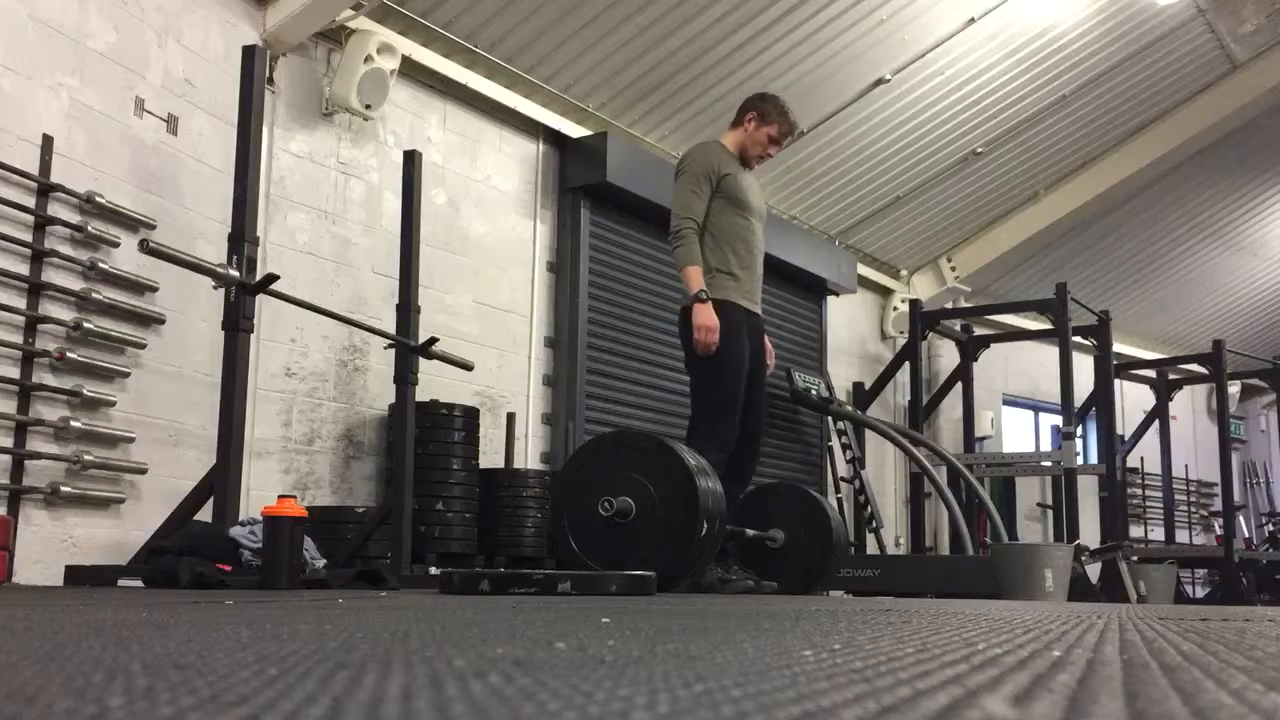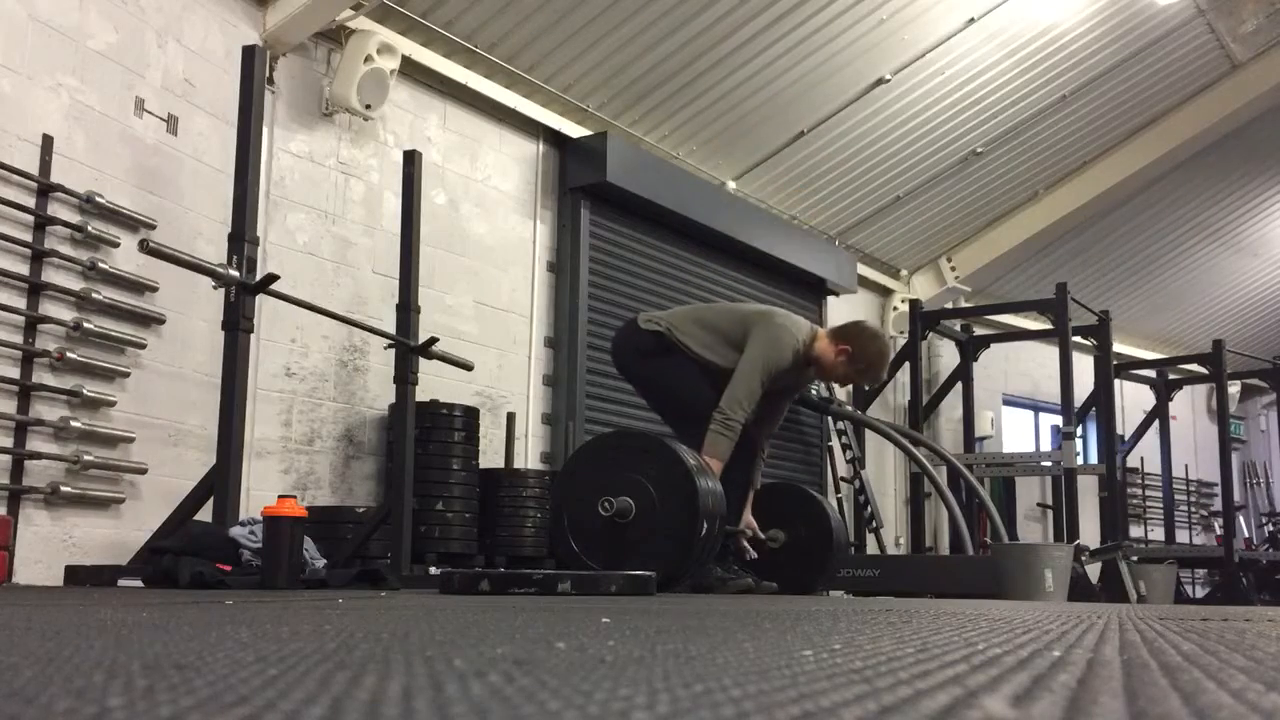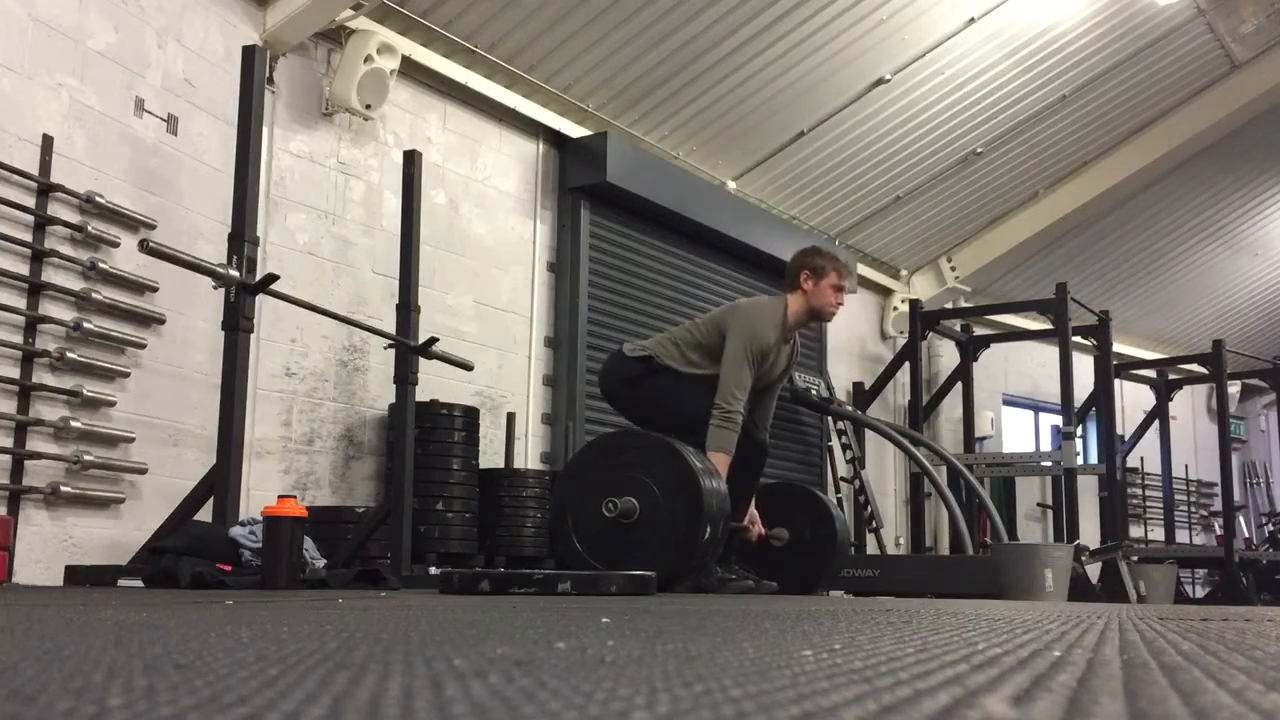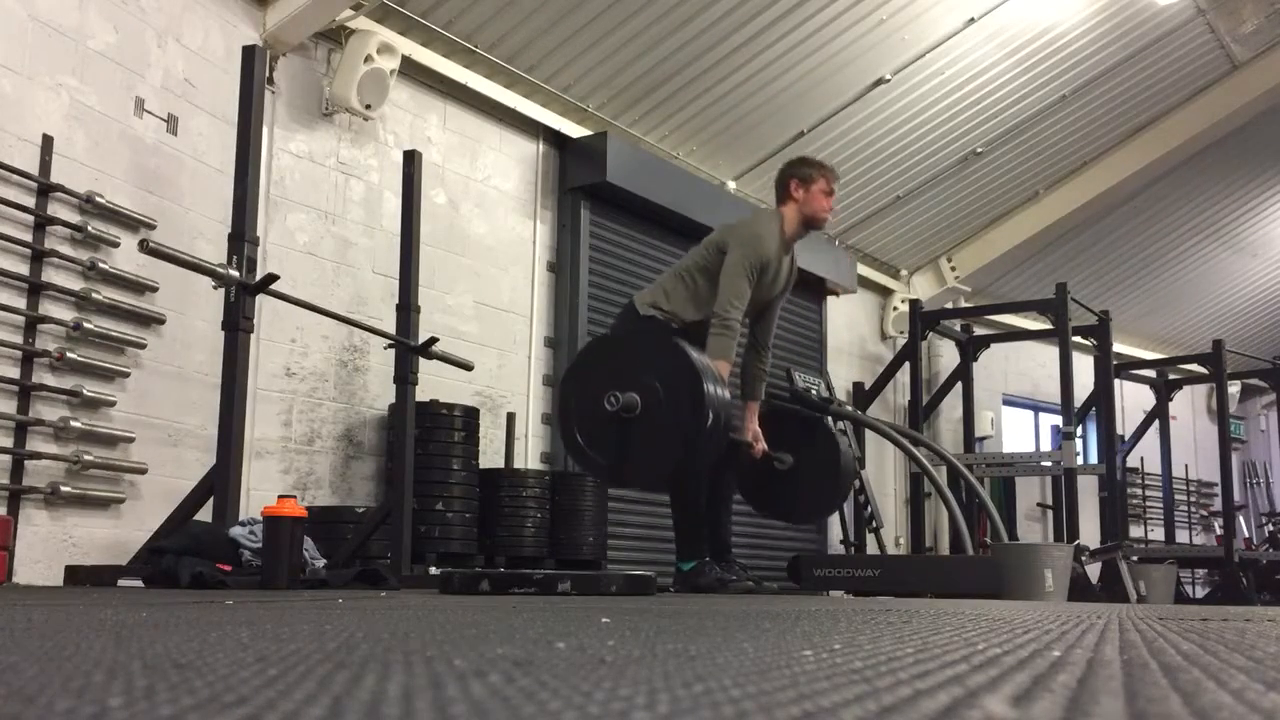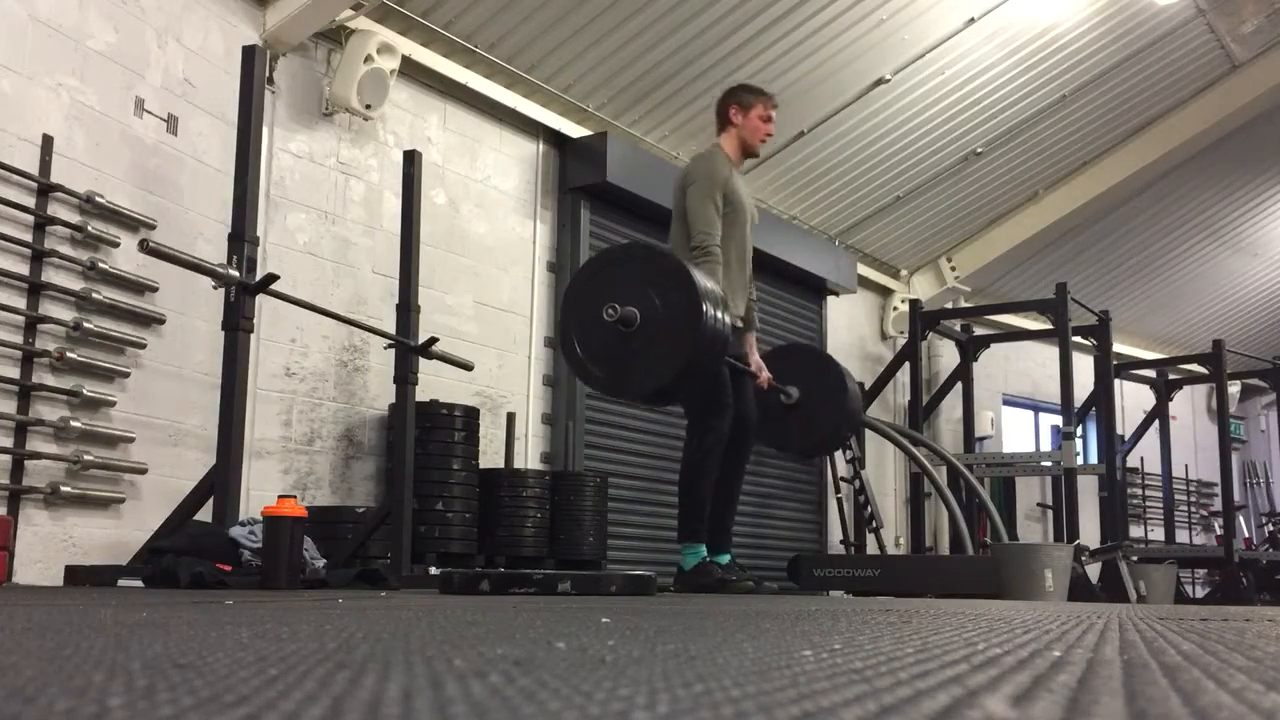
dt=1s
person 1, frame 1
left shoulder: (747, 181)
right shoulder: (706, 159)
right elbow: (684, 233)
left wrist: (760, 328)
right wrist: (700, 299)
left hip: (745, 319)
right hip: (715, 315)
left knee: (744, 446)
right knee: (713, 440)
left ankle: (718, 556)
person 1, frame 2
left shoulder: (802, 367)
right shoulder: (782, 340)
left elbow: (759, 436)
right elbow: (729, 416)
left wrist: (742, 509)
left hip: (679, 354)
right hip: (646, 344)
left knee: (741, 444)
right knee: (711, 436)
left ankle: (719, 558)
person 1, frame 3
left shoulder: (788, 347)
right shoulder: (757, 320)
left elbow: (757, 424)
right elbow: (727, 411)
left wrist: (746, 504)
left hip: (670, 381)
right hip: (633, 372)
left knee: (750, 447)
right knee: (719, 436)
left ankle: (718, 559)
person 1, frame 4
left shoulder: (787, 262)
right shoulder: (756, 235)
left elbow: (759, 346)
right elbow: (725, 320)
left wrist: (750, 418)
left hip: (682, 334)
right hip: (651, 325)
left ankle: (719, 559)
right ankle: (692, 566)
person 1, frame 5
left shoulder: (736, 182)
right shoulder: (708, 168)
right elbow: (706, 251)
left wrist: (750, 347)
left hip: (727, 329)
left knee: (739, 434)
right knee: (711, 429)
left ankle: (719, 556)
right ankle: (693, 561)
